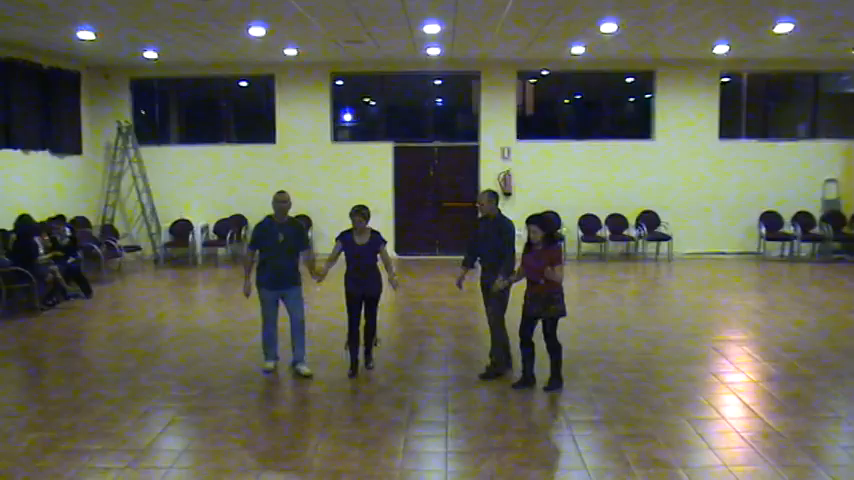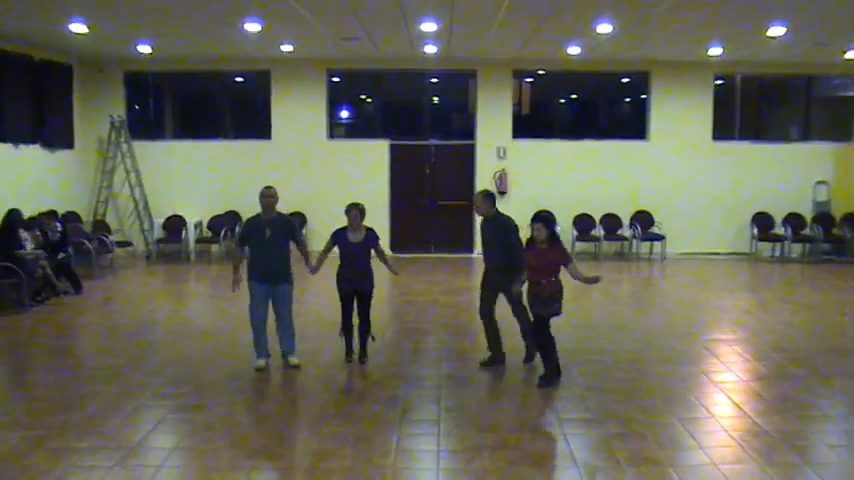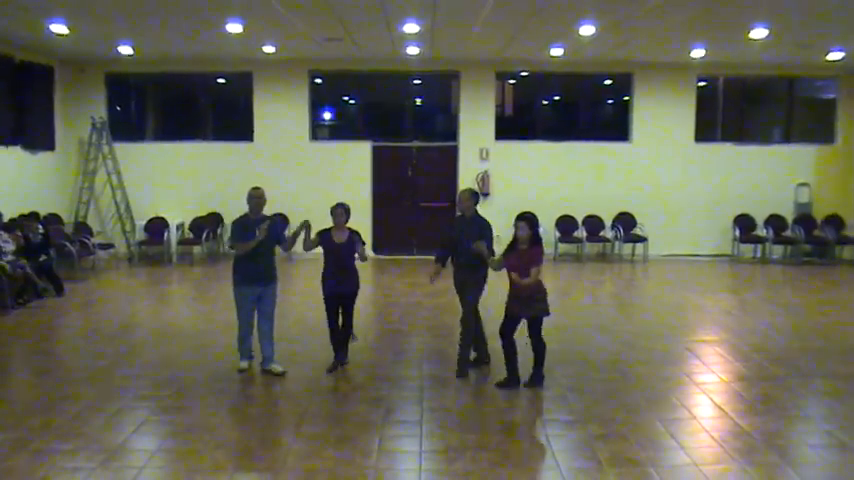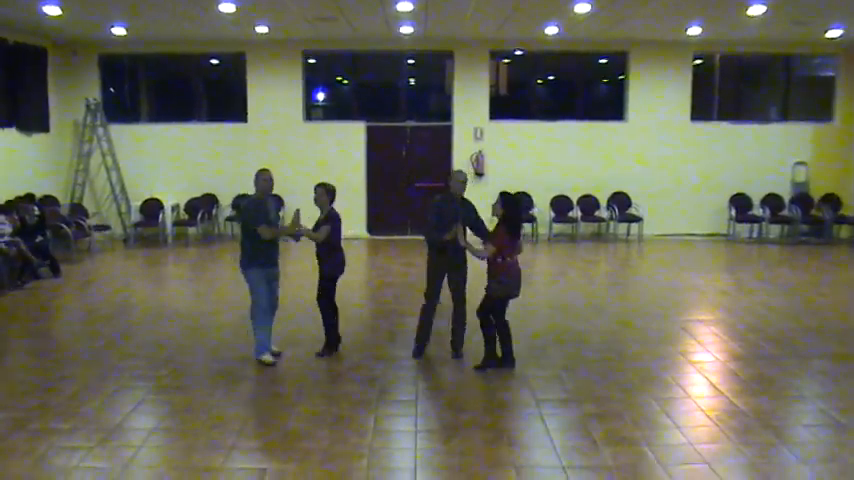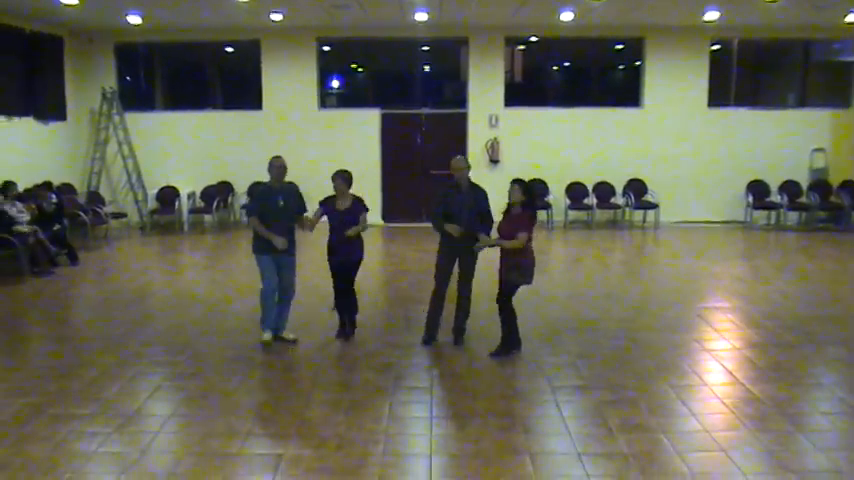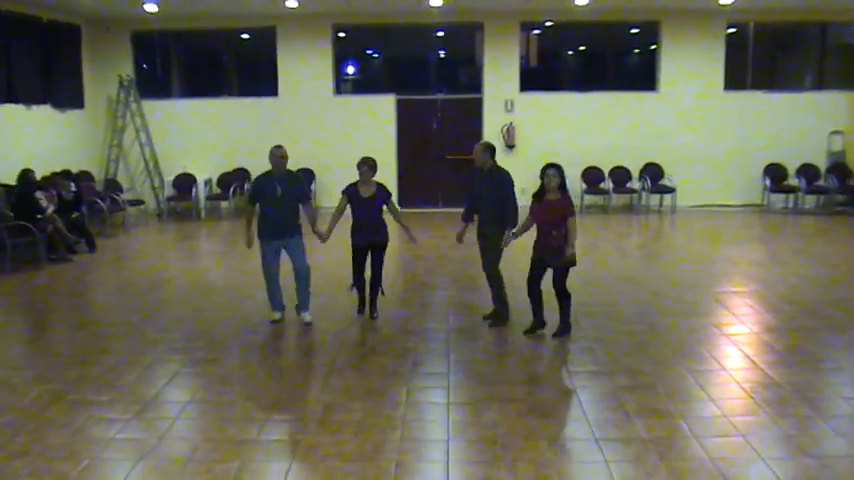
dt=0.5s
person 1, frame 1
left shoulder: (297, 227)
right shoulder: (262, 227)
left elbow: (307, 253)
right elbow: (251, 254)
left wrist: (313, 270)
right wrist: (247, 280)
left hip: (292, 283)
right hip: (267, 283)
left knee: (298, 321)
right knee: (269, 323)
left ankle: (299, 362)
right ankle: (270, 358)
person 1, frame 2
left shoulder: (286, 222)
right shoulder: (251, 224)
left elbow: (300, 243)
right elbow: (240, 249)
left wrist: (308, 262)
right wrist: (236, 273)
left hip: (282, 279)
right hip: (258, 279)
left knee: (285, 318)
right knee: (257, 319)
left ankle: (289, 353)
right ankle: (262, 355)
person 1, frame 3
left shoulder: (272, 223)
right shoulder: (239, 224)
left elbow: (285, 245)
right elbow: (239, 250)
left wrist: (297, 232)
right wrist: (259, 237)
left hip: (268, 280)
right hip: (245, 281)
left knee: (267, 321)
right knee: (245, 321)
left ankle: (268, 362)
right ankle: (245, 358)
person 1, frame 4
left shoulder: (271, 203)
right shoulder: (250, 206)
right elbow: (266, 233)
left wrist: (289, 231)
right wrist: (289, 229)
left hip: (271, 262)
right hip: (254, 264)
left knee: (271, 303)
right knee: (260, 304)
left ankle: (265, 343)
right ankle: (262, 351)
person 1, frame 5
left shoulder: (293, 191)
right shoulder: (260, 193)
left elbow: (300, 218)
right elbow: (253, 222)
left wrist: (307, 223)
right wrist: (273, 237)
left hip: (287, 250)
right hip: (266, 250)
left knee: (287, 290)
right knee: (269, 288)
left ankle: (280, 329)
right ankle: (267, 328)
person 1, frame 6
left shoulder: (295, 179)
right shoulder: (260, 181)
left elbow: (307, 205)
right elbow: (251, 207)
left wrist: (314, 228)
right wrist: (248, 231)
left hip: (292, 233)
right hip: (268, 235)
left knee: (302, 269)
right knee: (270, 274)
left ankle: (303, 309)
right ankle: (277, 309)
person 2, frame 1
left shoulder: (505, 225)
right shoulder: (482, 223)
left elbow: (508, 255)
right elbow: (473, 249)
left wrist: (501, 278)
right wrist: (463, 272)
left hip: (501, 277)
right hip: (486, 274)
left knee: (495, 317)
right knee: (492, 317)
left ankle: (499, 365)
right ankle: (503, 360)
person 2, frame 2
left shoulder: (506, 224)
right shoulder: (485, 223)
left elbow: (518, 252)
left wrist: (518, 280)
left hip: (508, 275)
right hip: (491, 273)
left knee: (519, 312)
right knee: (485, 312)
left ankle: (530, 348)
right ankle: (496, 354)
person 2, frame 3
left shoulder: (483, 225)
right shoulder: (457, 223)
left elbow: (489, 253)
right elbow: (447, 246)
left wrist: (483, 251)
right wrist: (438, 265)
left hip: (476, 276)
right hip: (459, 274)
left knee: (467, 317)
right knee: (471, 315)
left ankle: (463, 363)
right ankle: (482, 355)
person 2, frame 4
left shoulder: (468, 207)
right shoulder: (438, 204)
left elbow: (480, 228)
right elbow: (429, 233)
right wrist: (445, 237)
left hip: (458, 258)
right hip: (437, 256)
left knee: (459, 301)
right knee: (431, 299)
left ankle: (457, 345)
right ankle: (421, 342)
person 2, frame 5
left shoulder: (479, 193)
right shoulder: (447, 191)
left elbow: (487, 219)
right elbow: (437, 217)
left wrist: (484, 235)
right wrist: (446, 226)
left hip: (469, 246)
right hip: (448, 244)
left knee: (465, 288)
right knee: (440, 286)
left ankle: (459, 330)
right ankle: (431, 329)
person 2, frame 6
left shoulder: (503, 176)
right shoulder: (479, 175)
left elbow: (511, 205)
right elbow: (472, 201)
left wrist: (509, 229)
right wrist: (464, 225)
left hip: (497, 228)
right hip: (483, 227)
left knee: (490, 268)
right knee: (489, 268)
left ankle: (502, 312)
right ankle: (500, 308)
person 3, frame 1
left shoulder: (554, 250)
right shoulder: (529, 248)
left elbow: (559, 276)
right elbow: (521, 271)
left wrist: (552, 276)
right wrist: (506, 281)
left hip: (551, 298)
right hip: (532, 297)
left knee: (550, 338)
right knee: (524, 335)
left ankle: (556, 378)
right ankle: (527, 377)
person 3, frame 2
left shoulder: (557, 249)
right shoulder: (530, 246)
left elbow: (574, 272)
left wrist: (589, 279)
right wrist: (521, 282)
left hip: (550, 296)
right hip: (534, 294)
left knee: (537, 333)
right knee: (542, 333)
left ankle: (551, 373)
right ankle: (553, 370)
person 3, frame 3
left shoulder: (535, 250)
right shoulder: (512, 247)
left elbow: (534, 278)
right elbow: (497, 265)
left wrist: (522, 281)
right wrist: (485, 253)
left hip: (534, 298)
right hip: (515, 297)
left knee: (534, 336)
right knee: (506, 333)
left ankle: (537, 375)
right ankle: (512, 376)
person 3, frame 4
left shoulder: (503, 230)
right shoulder: (508, 228)
left elbow: (484, 254)
right elbow: (518, 249)
left wrist: (464, 242)
left hip: (503, 278)
right hip: (505, 276)
left knee: (483, 313)
right knee: (497, 316)
left ankle: (490, 357)
right ankle: (507, 357)
person 3, frame 5
left shoulder: (527, 215)
right shoulder: (508, 214)
left elbow: (520, 243)
right elbow: (502, 238)
left wrist: (496, 243)
right wrist: (485, 243)
left hip: (521, 264)
right hip: (507, 262)
left knee: (503, 300)
right knee: (503, 301)
left ankle: (510, 342)
right ankle: (512, 341)
person 3, frame 6
left shoulder: (565, 201)
right shoulder: (538, 200)
left elbow: (572, 227)
right elbow: (529, 222)
left wrist: (571, 246)
right wrist: (513, 235)
left hip: (560, 248)
right hip: (542, 247)
left knee: (559, 286)
right knee: (533, 283)
left ankle: (565, 324)
right ankle: (538, 321)
person 4, frame 1
left shoulder: (376, 237)
right shoulder: (345, 236)
left elbow: (386, 259)
right elbow: (333, 257)
left wrist: (391, 276)
right wrist: (323, 272)
left hip: (373, 284)
right hip: (353, 284)
left knee: (371, 321)
right knee: (353, 323)
left ankle: (368, 355)
right ankle: (353, 363)
person 4, frame 2
left shoulder: (370, 234)
right shoulder: (339, 234)
left elbow: (380, 253)
right elbow: (326, 252)
left wrist: (390, 267)
right wrist: (316, 266)
left hip: (364, 280)
right hip: (345, 280)
left knee: (364, 315)
right knee: (347, 316)
left ankle: (363, 350)
right ankle: (349, 349)
person 4, frame 3
left shoulder: (354, 235)
right shoulder: (324, 234)
left elbow: (363, 258)
right elbow: (307, 248)
left wrist: (360, 251)
right wrist: (307, 232)
left hip: (349, 281)
right hip: (330, 281)
left knee: (347, 319)
right knee: (332, 320)
left ankle: (344, 352)
right ankle: (337, 357)
person 4, frame 4
left shoulder: (331, 216)
right shoulder: (324, 214)
left elbow: (319, 237)
left wrist: (300, 228)
right wrist: (302, 232)
left hip: (333, 262)
right hip: (326, 262)
left knee: (323, 300)
right knee: (327, 300)
left ankle: (331, 343)
right ankle: (334, 339)
person 4, frame 5
left shoulder: (357, 202)
right shoulder: (327, 202)
left elbow: (364, 223)
right elbow: (315, 218)
left wrist: (356, 228)
right wrist: (311, 224)
left hip: (354, 249)
right hip: (335, 249)
left knee: (348, 286)
right knee: (338, 288)
left ankle: (351, 324)
right ankle: (342, 324)
person 4, frame 6
left shoulder: (381, 190)
right shoulder: (351, 190)
left elbow: (394, 211)
right elbow: (339, 211)
left wrist: (407, 230)
right wrist: (329, 231)
left hip: (379, 235)
right hip: (359, 236)
left knee: (376, 271)
right knee: (357, 271)
left ankle: (373, 305)
right ankle: (361, 300)
